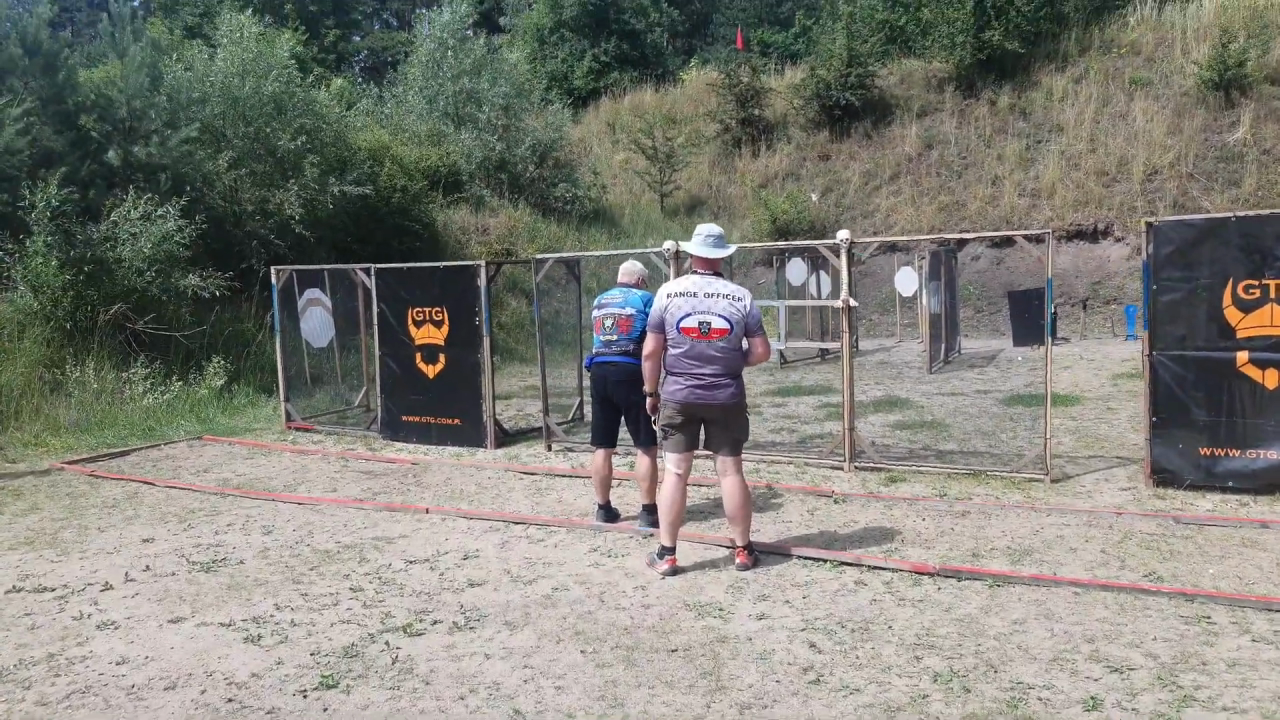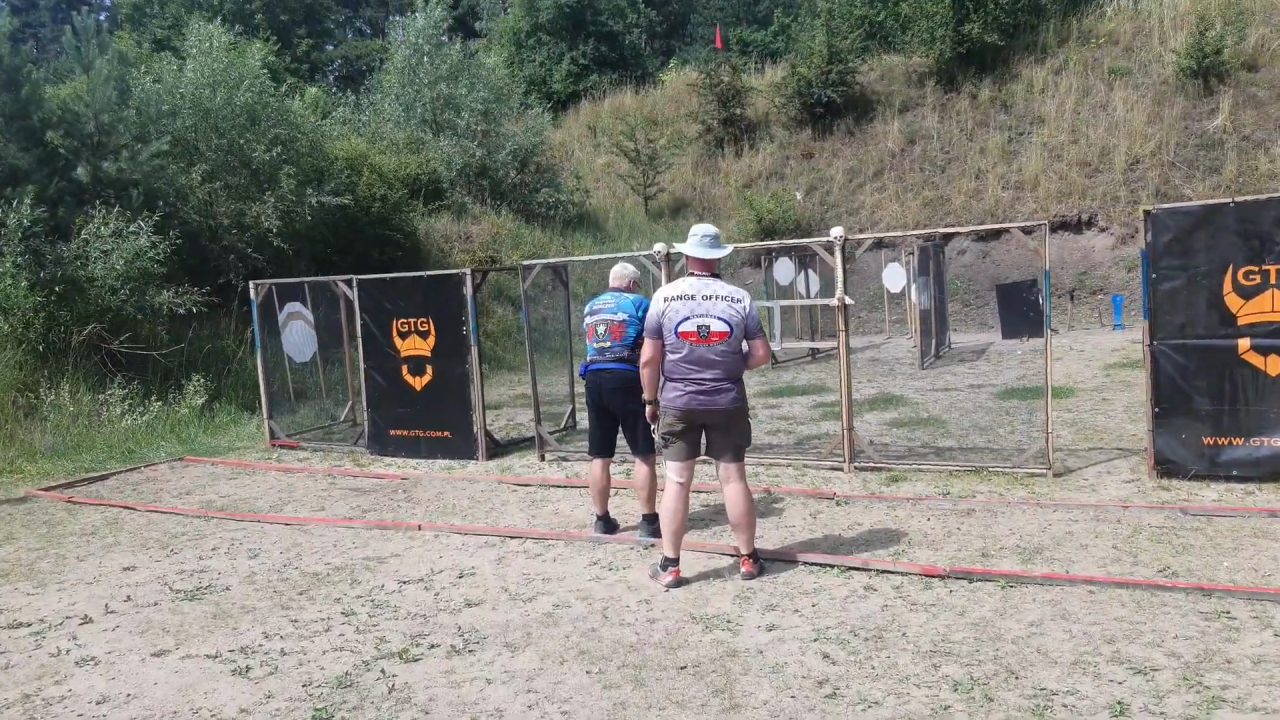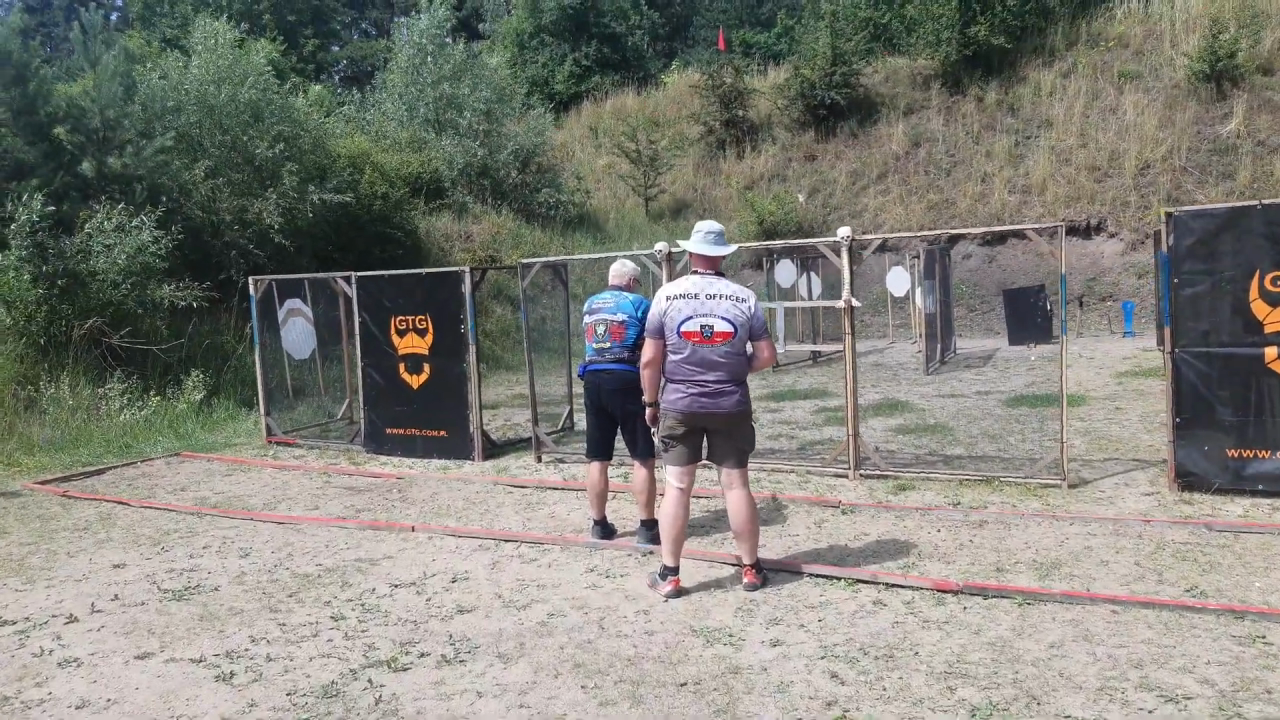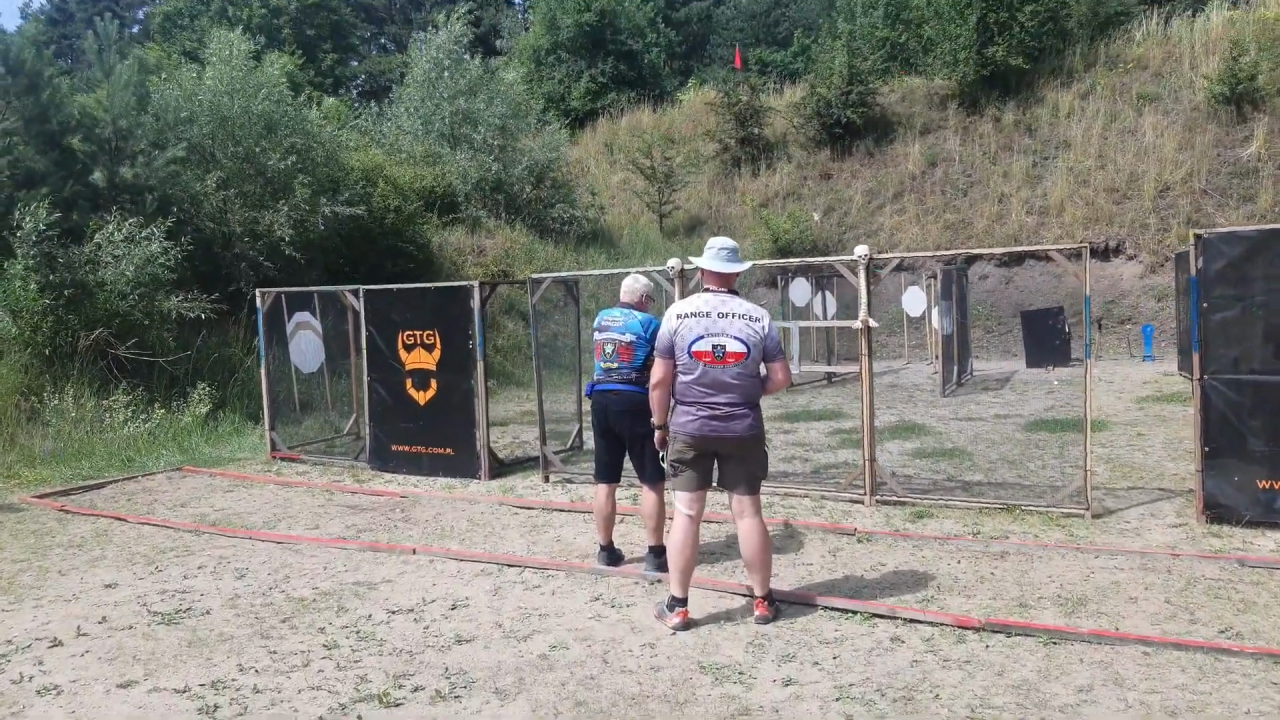
dt=0.3s
person 1, frame 1
left shoulder: (668, 292)
right shoulder: (741, 296)
left elbow: (651, 352)
right elbow: (761, 352)
left wrist: (651, 392)
left hip: (678, 395)
right hip: (726, 397)
left knee: (675, 472)
right knee: (731, 471)
left ankle: (666, 554)
right ankle: (743, 550)
person 1, frame 2
left shoulder: (665, 296)
right shoulder: (739, 298)
left elbow: (648, 359)
right elbow: (761, 354)
left wrist: (650, 399)
left hip: (678, 402)
right hip: (728, 402)
left knee: (677, 481)
right knee: (734, 478)
left ankle: (670, 566)
right ankle: (748, 558)
person 1, frame 3
left shoulder: (667, 294)
right shoulder: (744, 297)
left elbow: (650, 359)
right elbow: (766, 356)
left wrist: (651, 401)
left hip: (679, 404)
right hip: (731, 405)
left knee: (677, 487)
right knee: (736, 485)
left ankle: (669, 575)
right ankle: (751, 569)
person 1, frame 4
left shoulder: (678, 312)
right shoulder: (759, 317)
left elbow: (659, 380)
right elbow: (781, 378)
left wrist: (659, 424)
left hip: (689, 428)
right hip: (743, 429)
left knee: (686, 514)
right knee: (748, 513)
left ankle: (677, 606)
right ankle: (763, 601)
person 2, frame 1
left shoulder: (599, 301)
right shoulder: (645, 298)
left hip: (599, 372)
right hip: (630, 373)
left knee: (602, 447)
right knee: (646, 446)
left ankle: (603, 508)
right ankle: (648, 512)
person 2, frame 2
left shoulder: (590, 307)
right shoulder: (638, 303)
left hip: (594, 380)
right hip: (626, 380)
left knee: (599, 457)
right knee: (644, 455)
left ankle: (602, 520)
right ankle: (648, 521)
person 2, frame 3
left shoulder: (589, 305)
right shoulder: (637, 303)
left hip: (593, 381)
right hip: (625, 381)
left knee: (597, 460)
right knee: (643, 459)
left ankle: (599, 524)
right ankle: (647, 527)
person 2, frame 4
left shoulder: (600, 319)
right shoulder: (647, 322)
left hip: (601, 401)
right hip: (634, 403)
left knee: (605, 482)
right knee: (652, 482)
left ankle: (606, 550)
right ankle: (655, 553)
